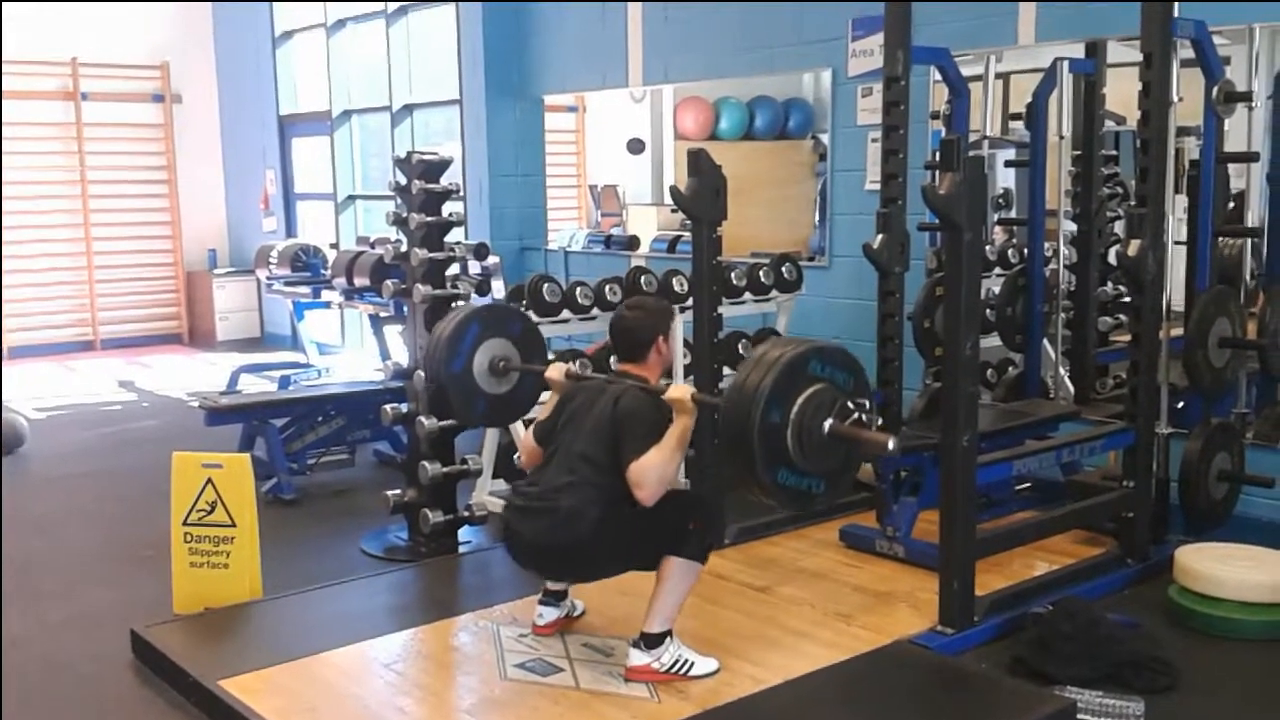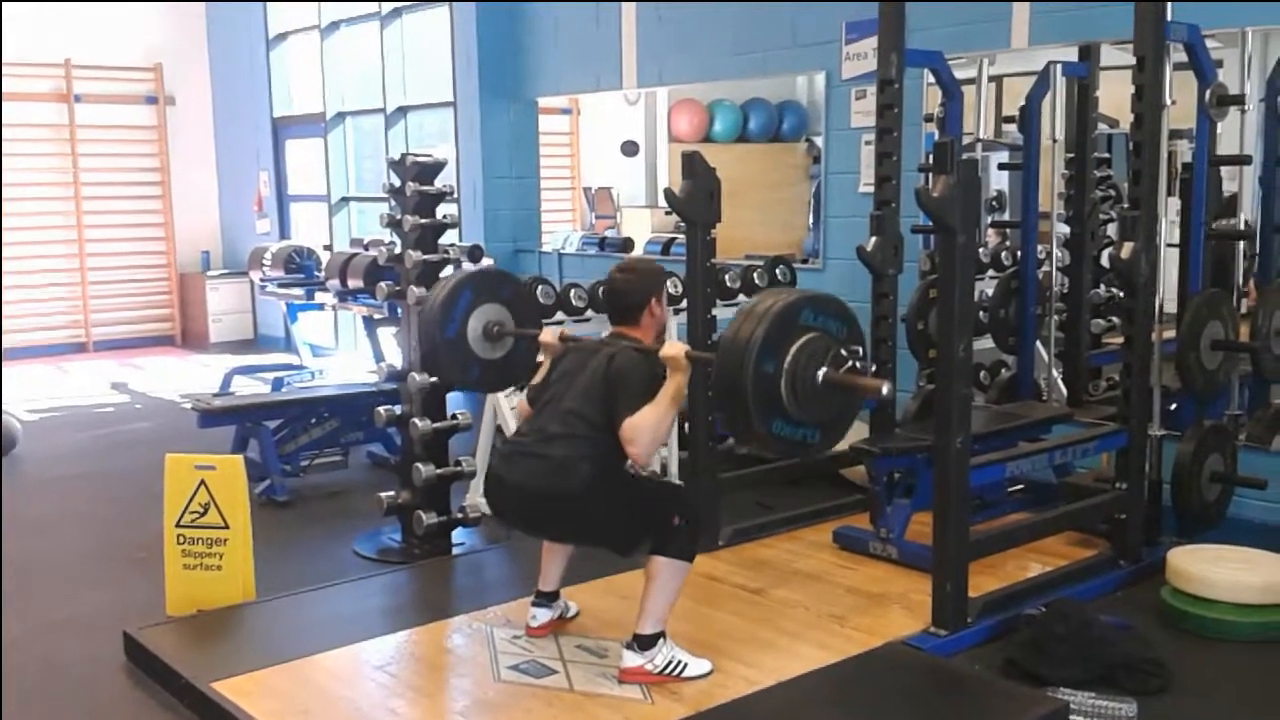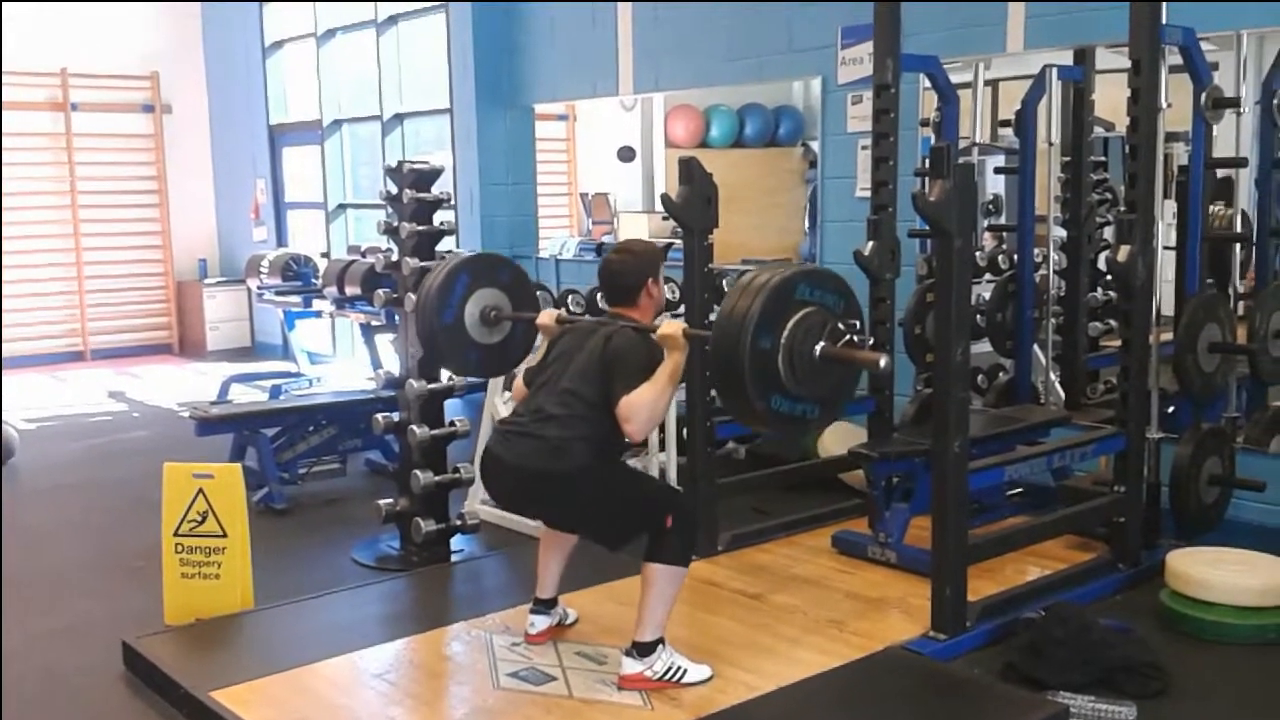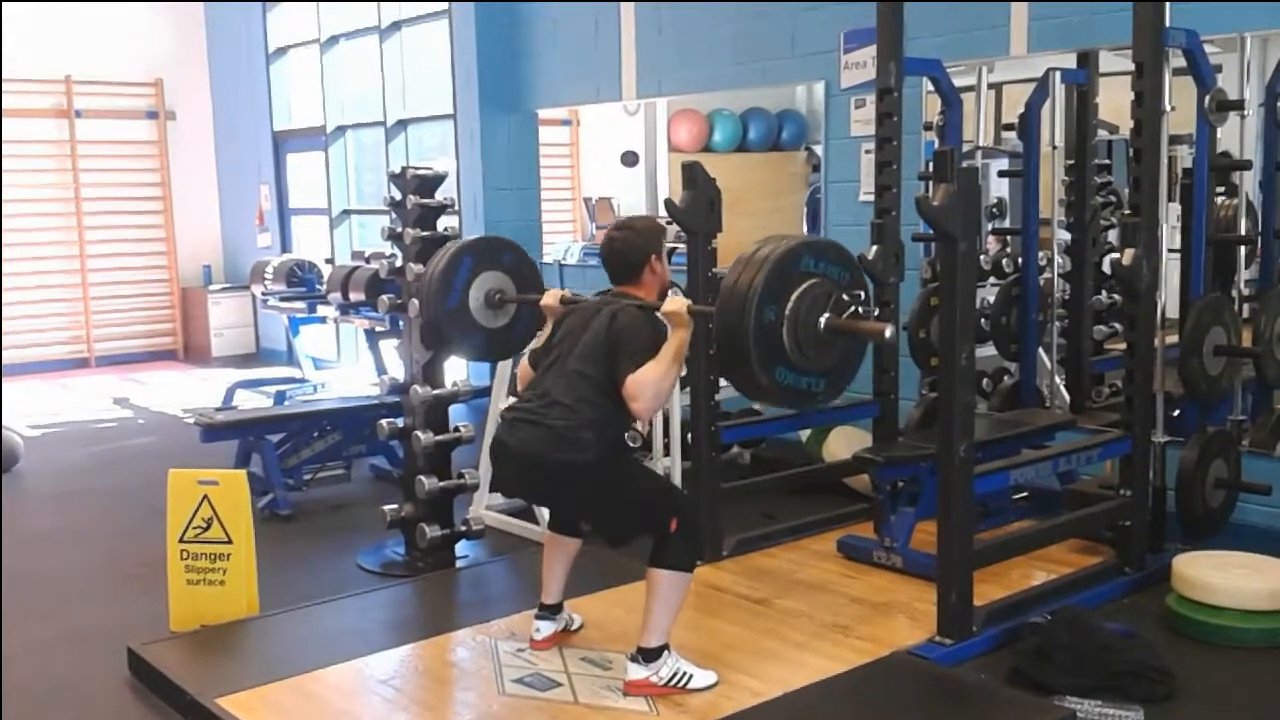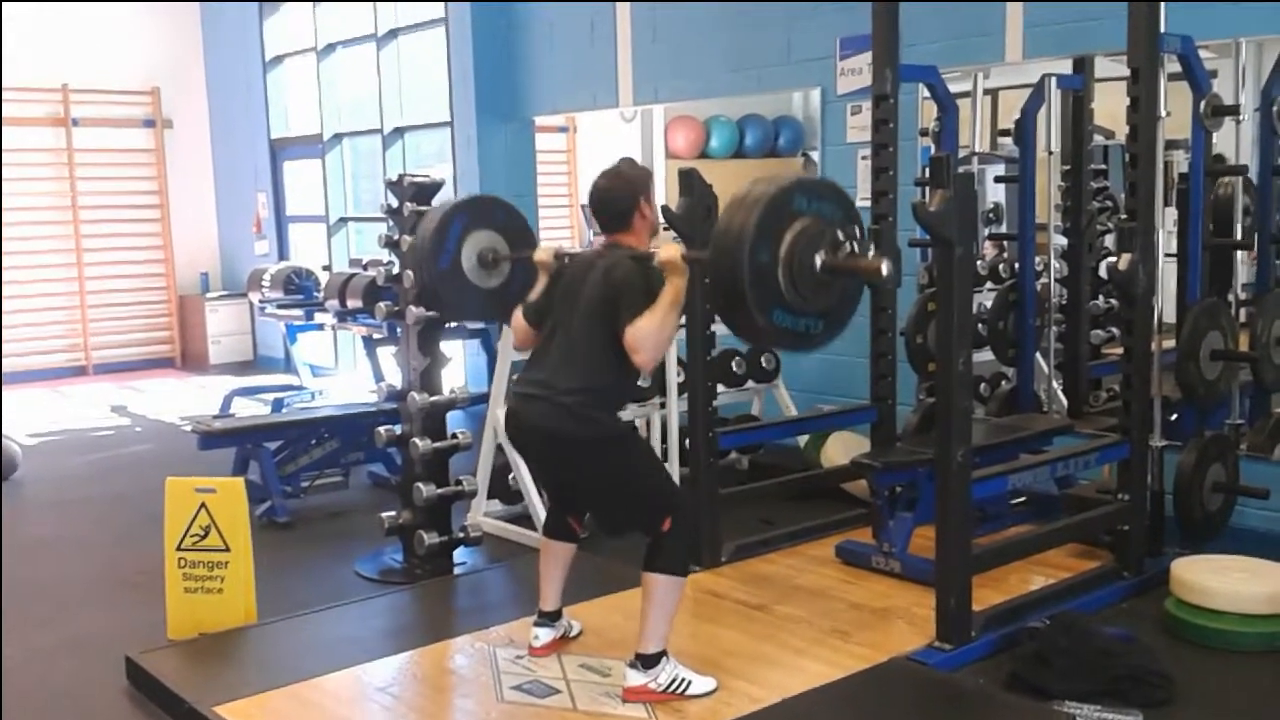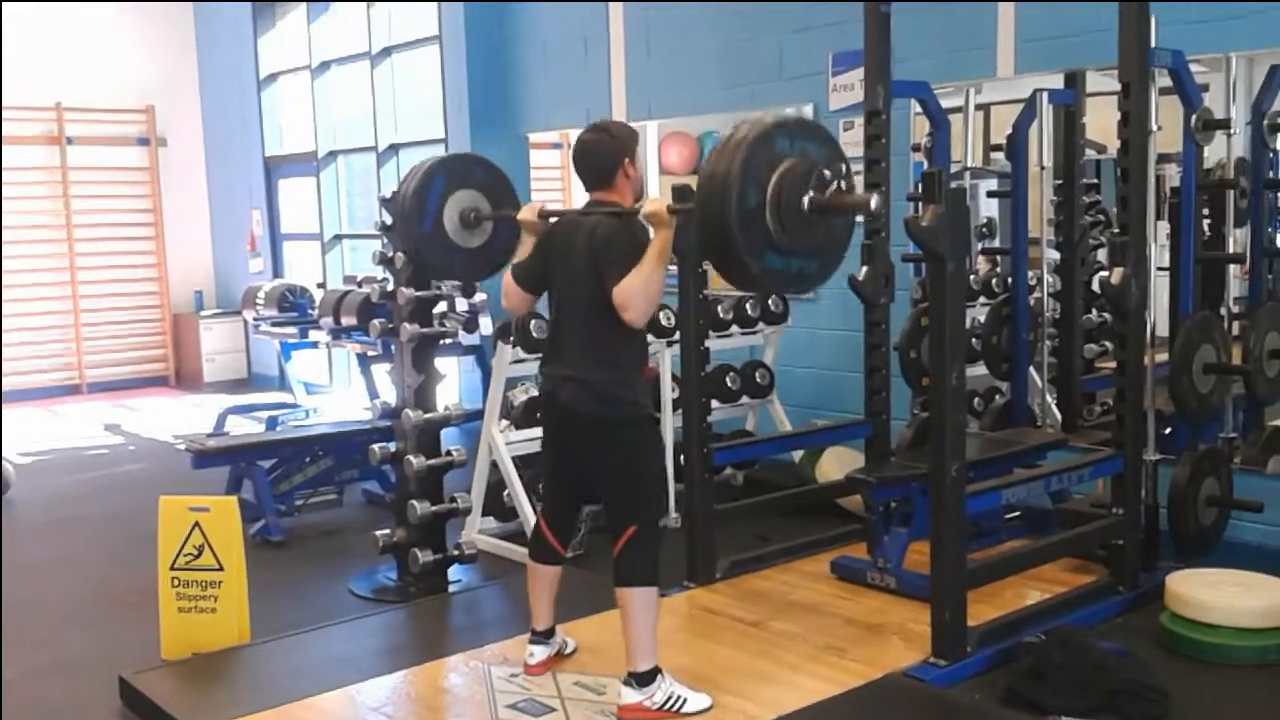
dt=0.3s
person 1, frame 1
left shoulder: (582, 390)
right shoulder: (642, 404)
left elbow: (528, 457)
right elbow: (646, 491)
right wrist: (683, 420)
left hip: (518, 532)
right hip: (563, 541)
right knee: (693, 517)
left ankle: (551, 605)
right ankle: (652, 650)
person 1, frame 2
left shoulder: (577, 352)
right shoulder: (638, 363)
right elbow: (639, 448)
right wrist: (677, 379)
left hip: (502, 485)
right hip: (548, 493)
right knee: (677, 514)
left ankle: (545, 606)
right ankle: (645, 650)
person 1, frame 3
left shoulder: (574, 332)
right shoulder: (635, 343)
right elbow: (635, 424)
right wrist: (675, 357)
left hip: (499, 462)
right hip: (547, 468)
left knee: (572, 493)
right knee: (673, 518)
left ankle: (543, 612)
right ankle: (645, 657)
person 1, frame 4
left shoulder: (579, 312)
right shoulder: (639, 322)
left elbow: (525, 380)
right elbow: (642, 402)
right wrist: (680, 334)
left hip: (508, 449)
right hip: (559, 455)
left knee: (573, 497)
right knee: (678, 522)
left ankle: (549, 618)
right ankle: (650, 663)
person 1, frame 5
left shoulder: (571, 267)
right shoulder: (634, 269)
left elbow: (520, 337)
right elbow: (644, 351)
left wrist: (543, 278)
right wrist: (676, 281)
left hip: (525, 413)
right hip: (581, 424)
left knee: (567, 507)
right knee: (671, 524)
left ankle: (547, 625)
right ankle: (649, 668)
person 1, frame 6
left shoulder: (559, 230)
right shoulder: (621, 228)
left elbow: (512, 300)
right elbow: (634, 307)
left wrist: (528, 235)
right wrist: (662, 235)
left hip: (561, 396)
right hip: (612, 405)
left knee: (555, 519)
right knee: (637, 534)
left ankle: (541, 642)
